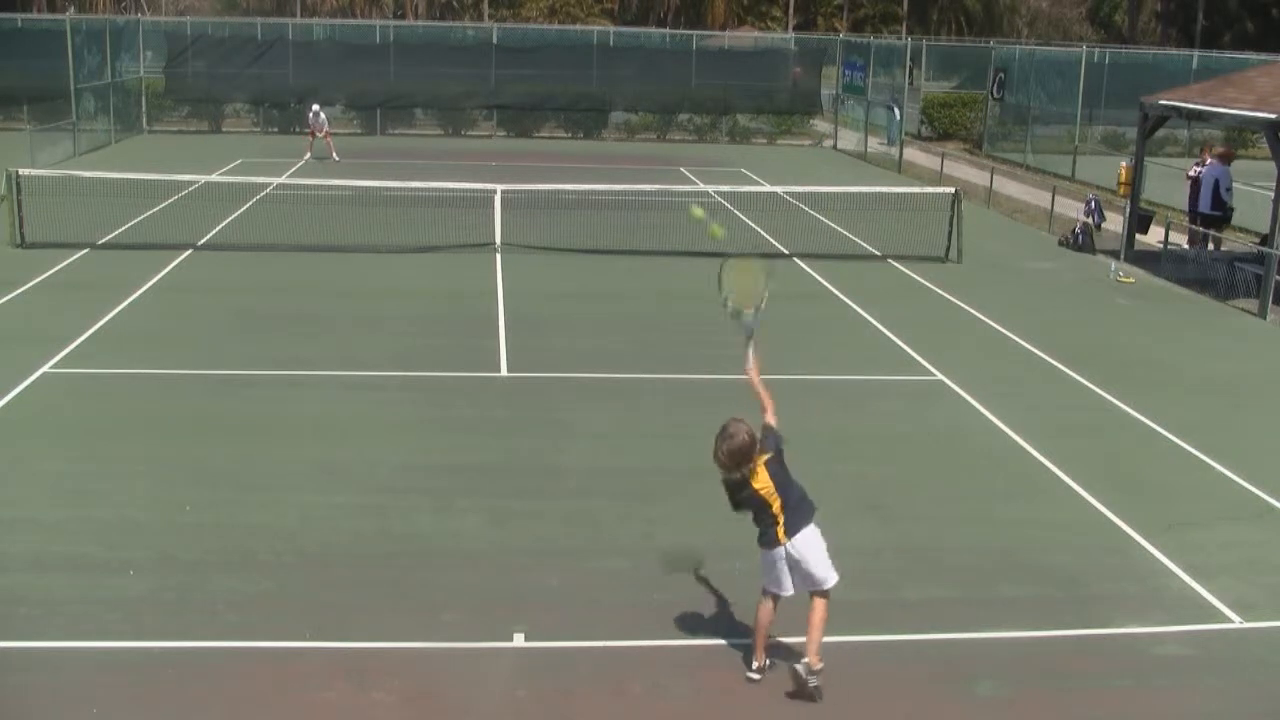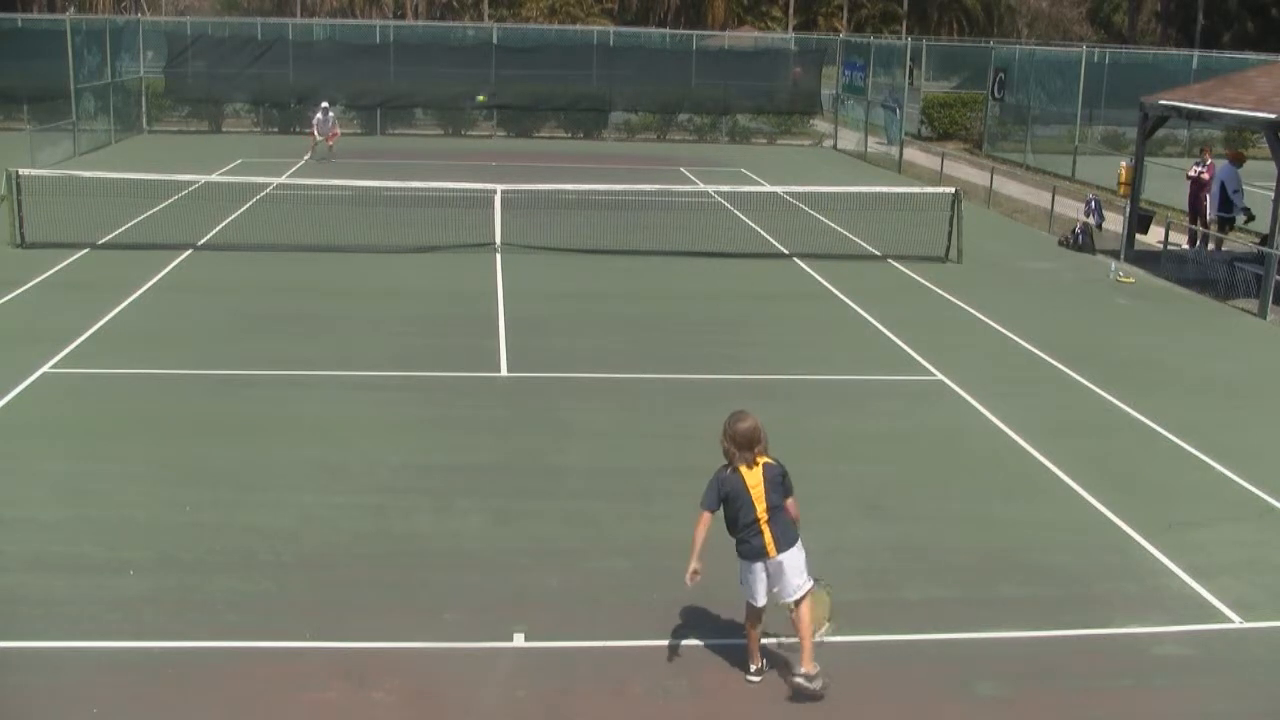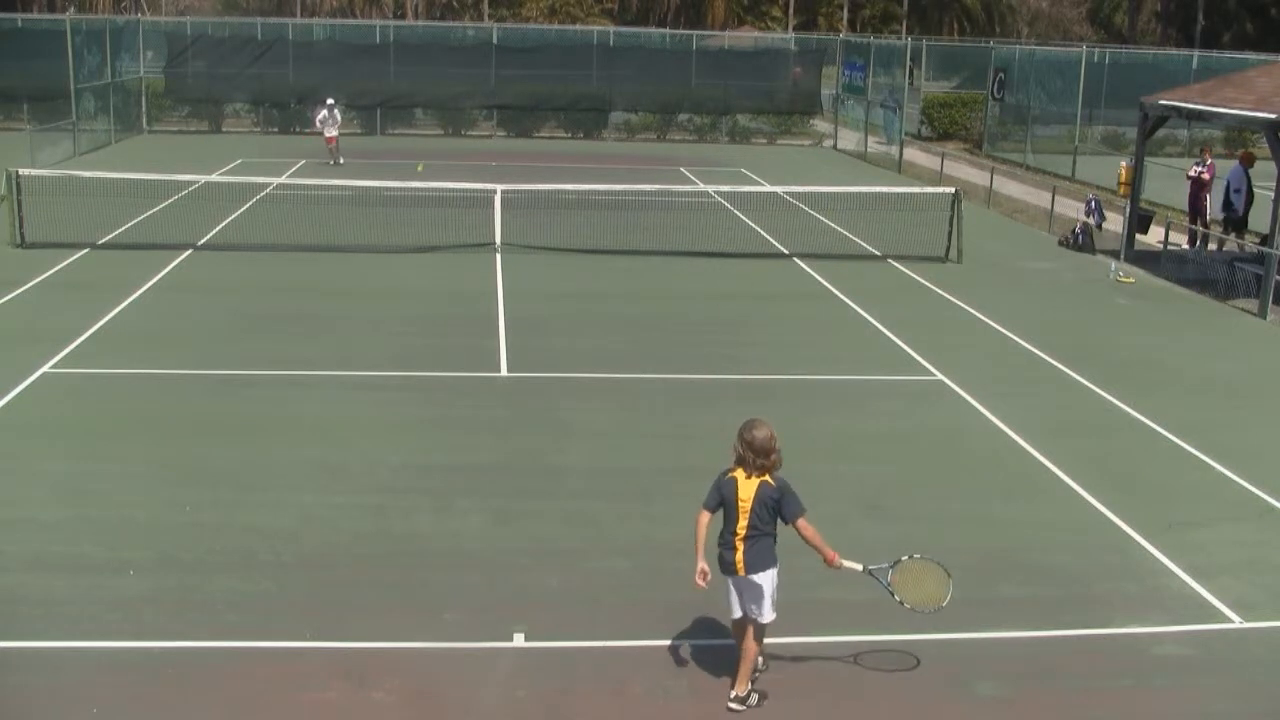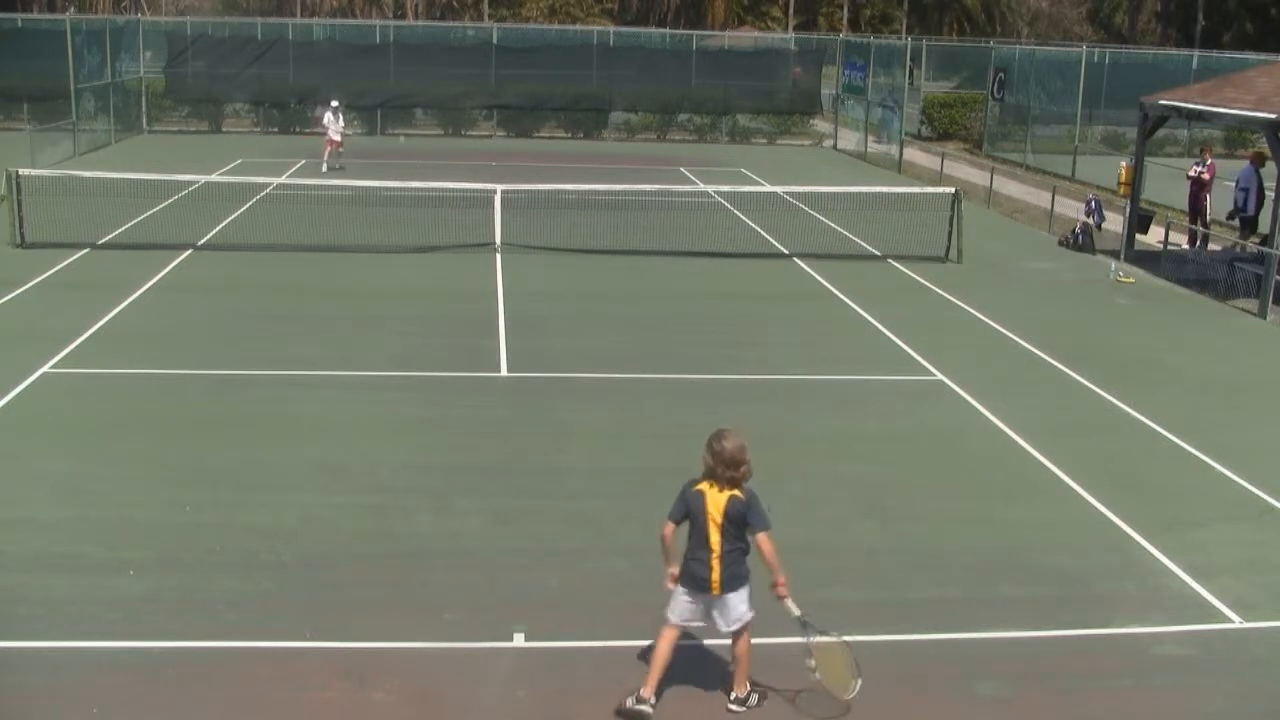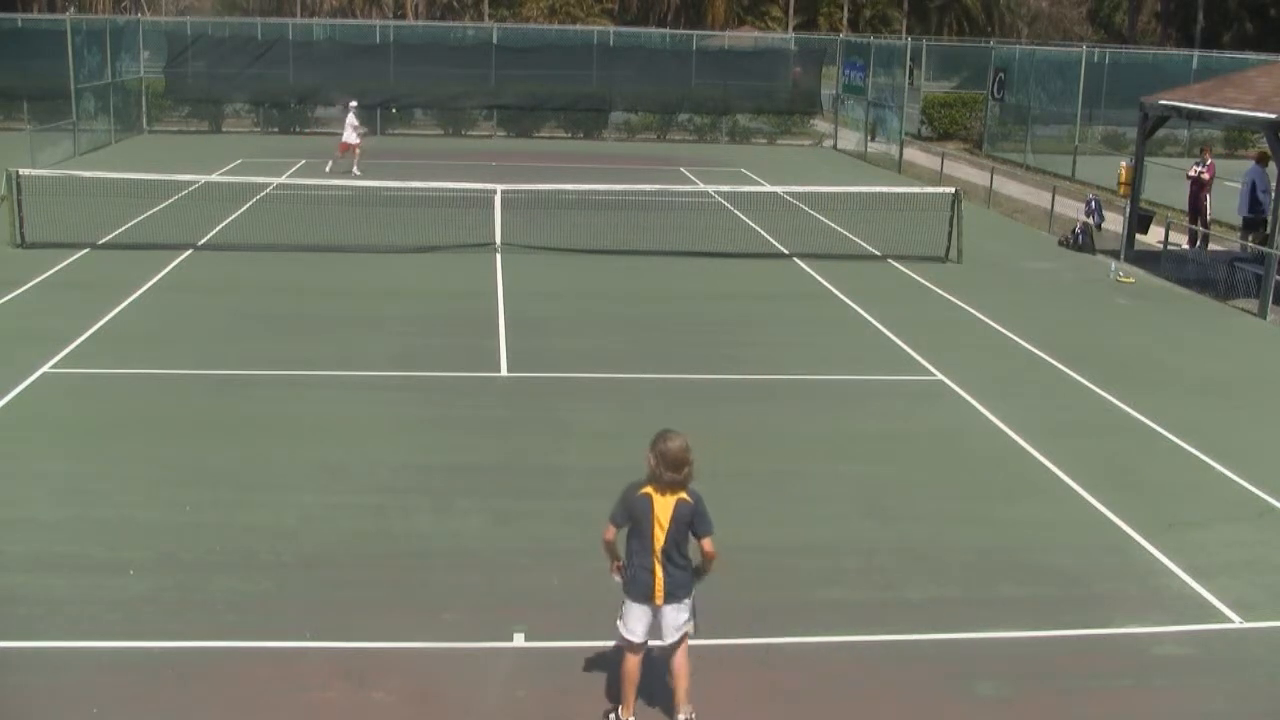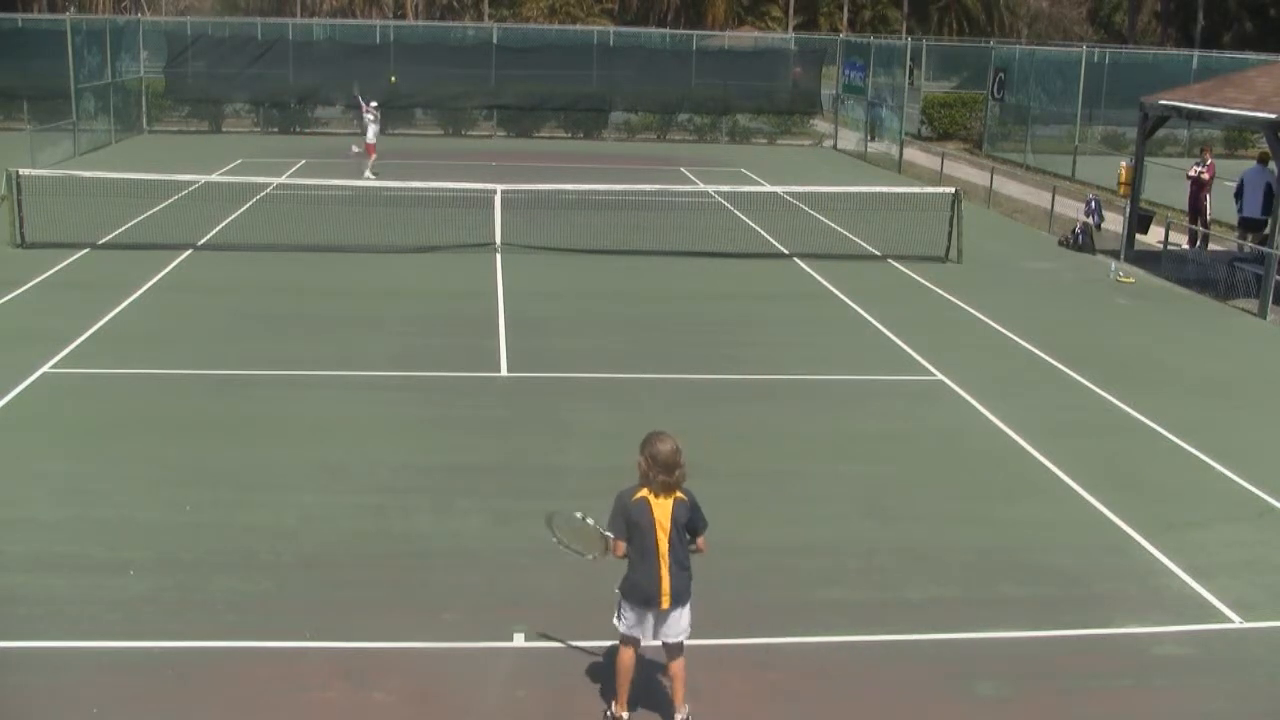
dt=0.4s
person 1, frame 1
left shoulder: (733, 482)
right shoulder: (769, 456)
right elbow: (770, 412)
right wrist: (755, 379)
left hip: (771, 541)
right hip: (801, 533)
left knee: (770, 595)
right knee: (820, 593)
left ankle: (757, 661)
right ankle: (811, 662)
person 1, frame 2
left shoulder: (722, 478)
right shoulder: (775, 468)
left elbow: (704, 520)
right elbow: (791, 508)
left wrist: (695, 559)
right wrist: (794, 533)
left hip: (749, 552)
right hip: (785, 546)
left knee: (755, 607)
right knee: (802, 599)
left ankle: (755, 664)
right ankle: (807, 668)
person 1, frame 3
left shoulder: (725, 480)
right shoulder: (777, 487)
left elbow: (703, 519)
right elbow: (801, 526)
left wrist: (700, 560)
right wrist: (827, 553)
left hip: (729, 562)
right hip: (761, 565)
left knee: (740, 618)
right knee: (756, 625)
left ankle: (750, 663)
right ankle: (740, 690)
person 1, frame 4
left shoulder: (691, 491)
right shoulder: (746, 498)
left elbow: (667, 531)
right elbow: (763, 542)
left wrist: (671, 565)
right wrist: (778, 578)
left hip: (692, 577)
right hip: (731, 580)
left knee: (671, 627)
right knee: (741, 630)
left ankle: (645, 696)
right ankle: (740, 693)
person 1, frame 5
left shoulder: (634, 493)
right shoulder: (692, 501)
left elbow: (609, 536)
right elbow: (708, 550)
left wrist: (615, 560)
right wrist: (703, 569)
left hip: (638, 586)
right hip: (677, 588)
left knee: (633, 649)
right knee: (678, 646)
person 1, frame 6
left shoulder: (627, 499)
right shoulder: (686, 500)
left elbow: (619, 551)
right elbow: (700, 545)
left hip: (638, 589)
right hip: (676, 589)
left knee: (628, 643)
right knee: (674, 649)
